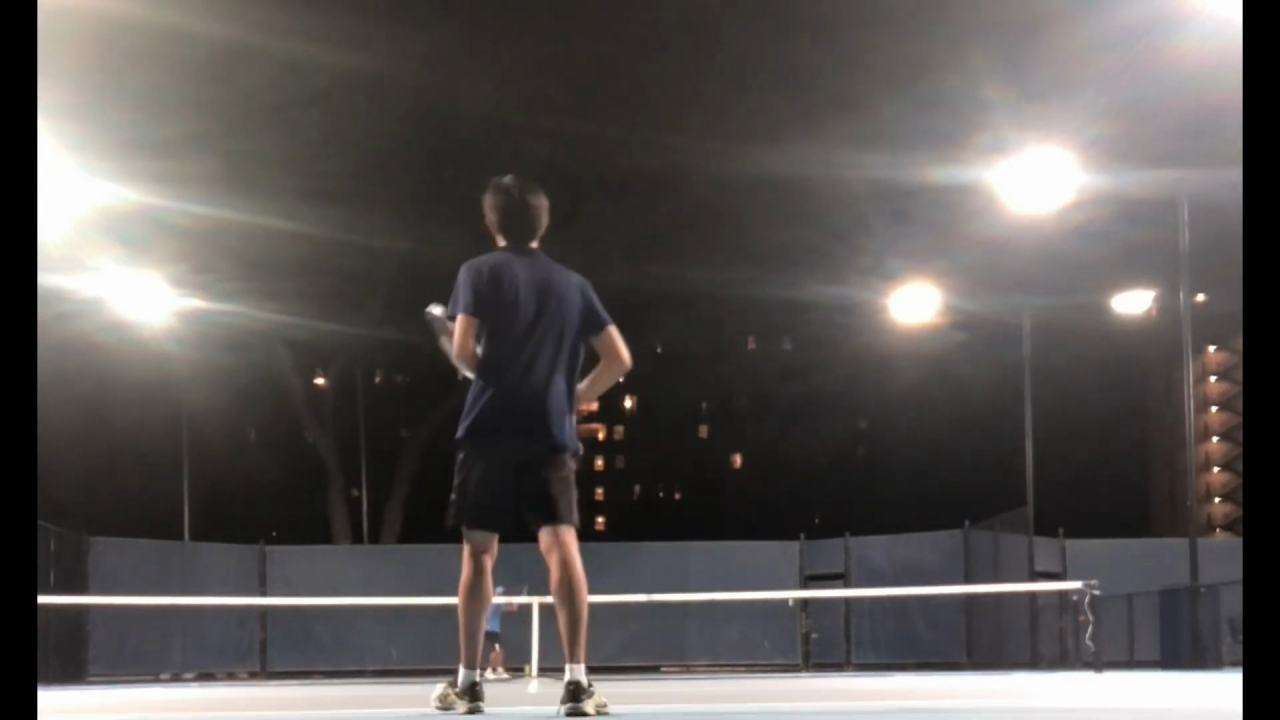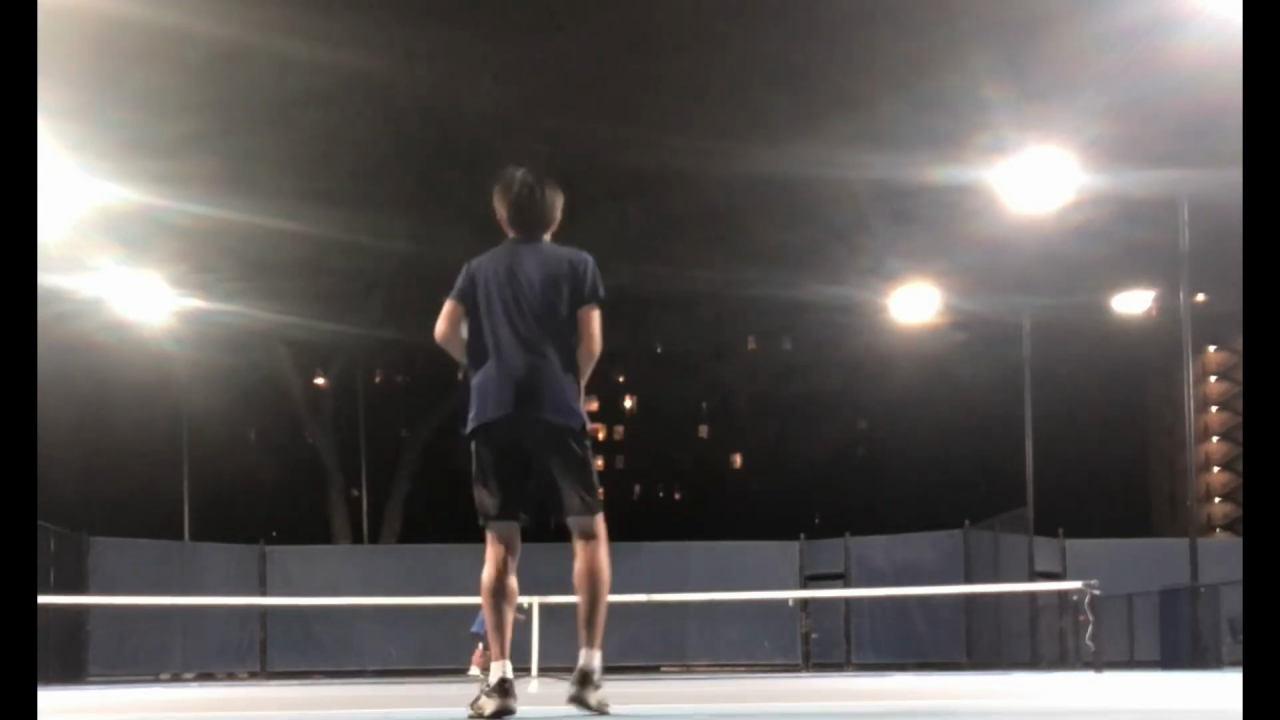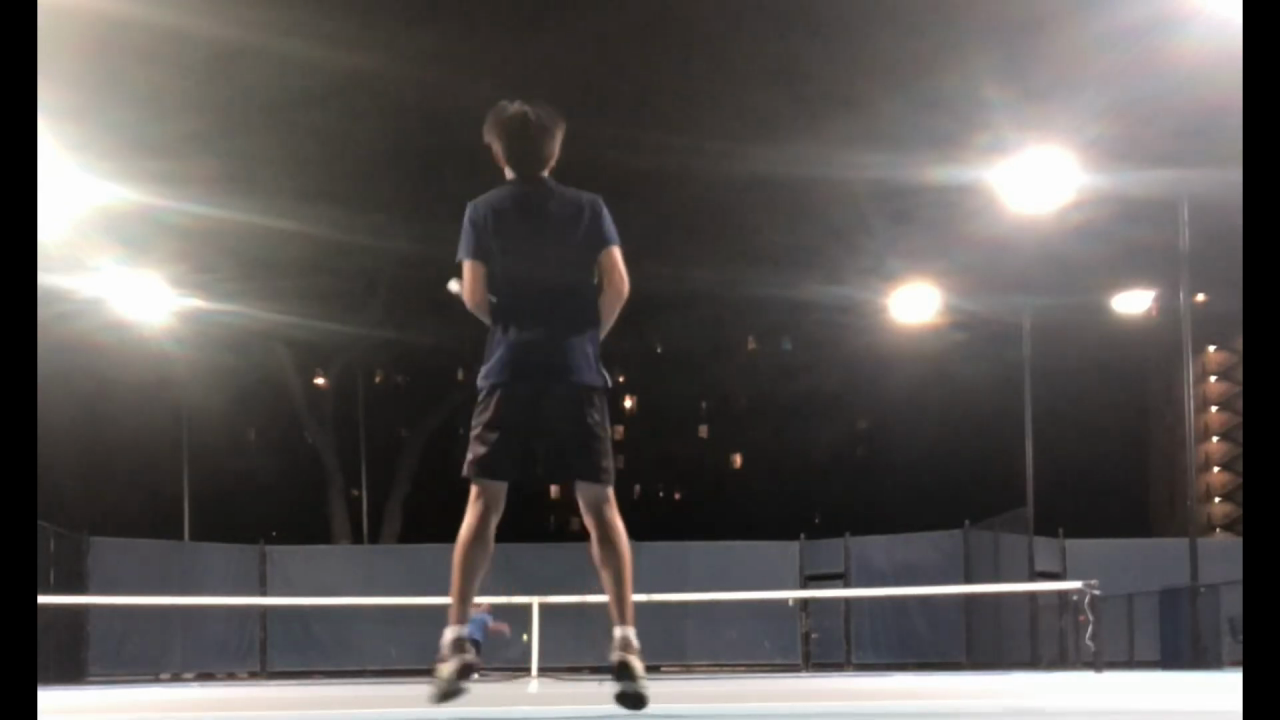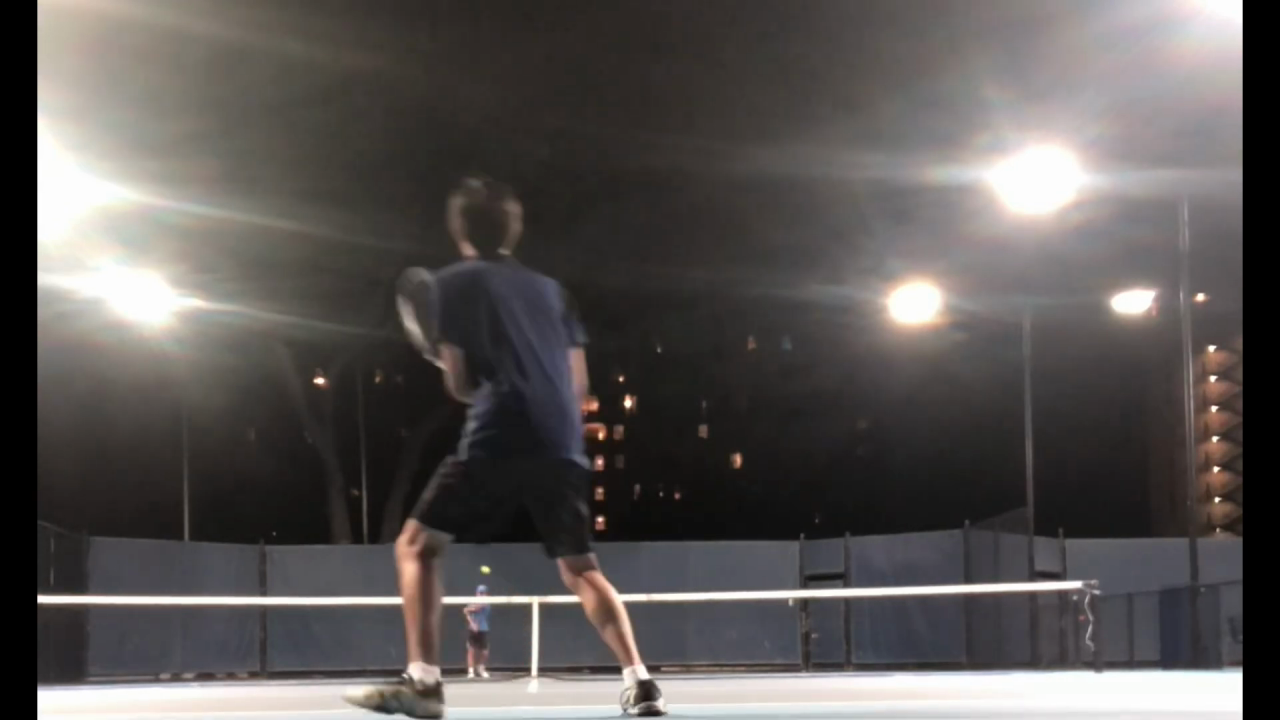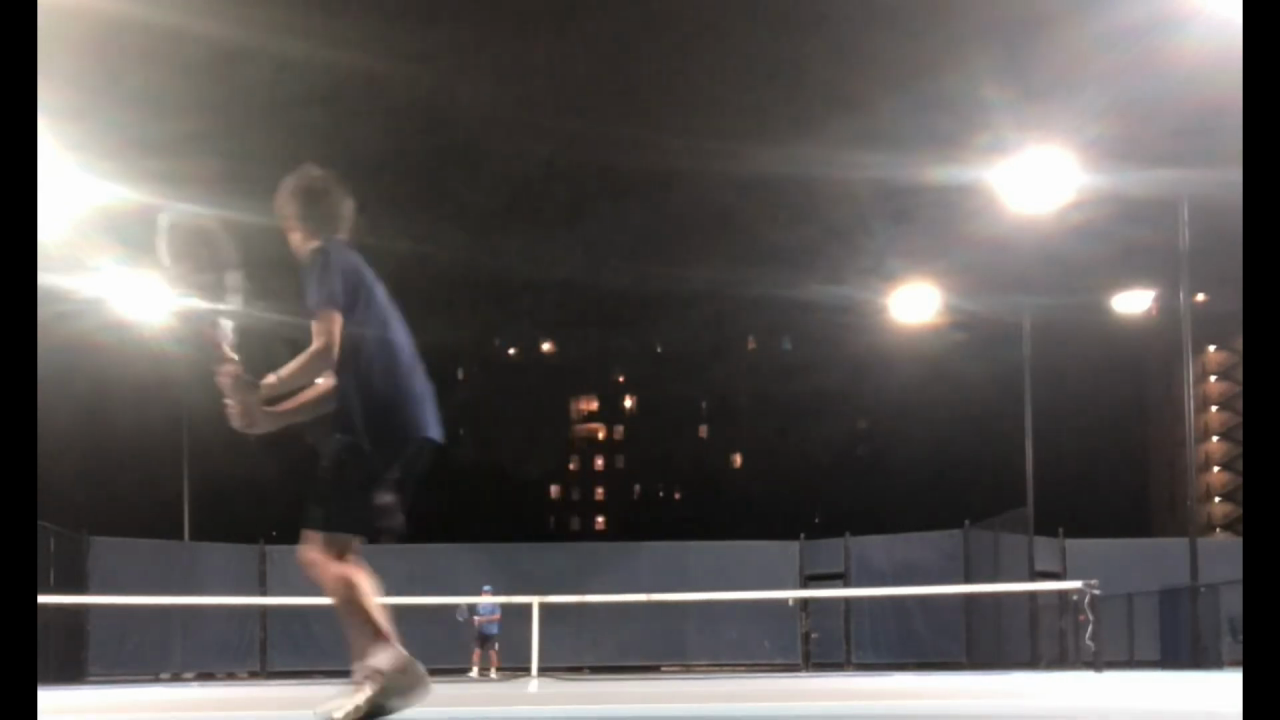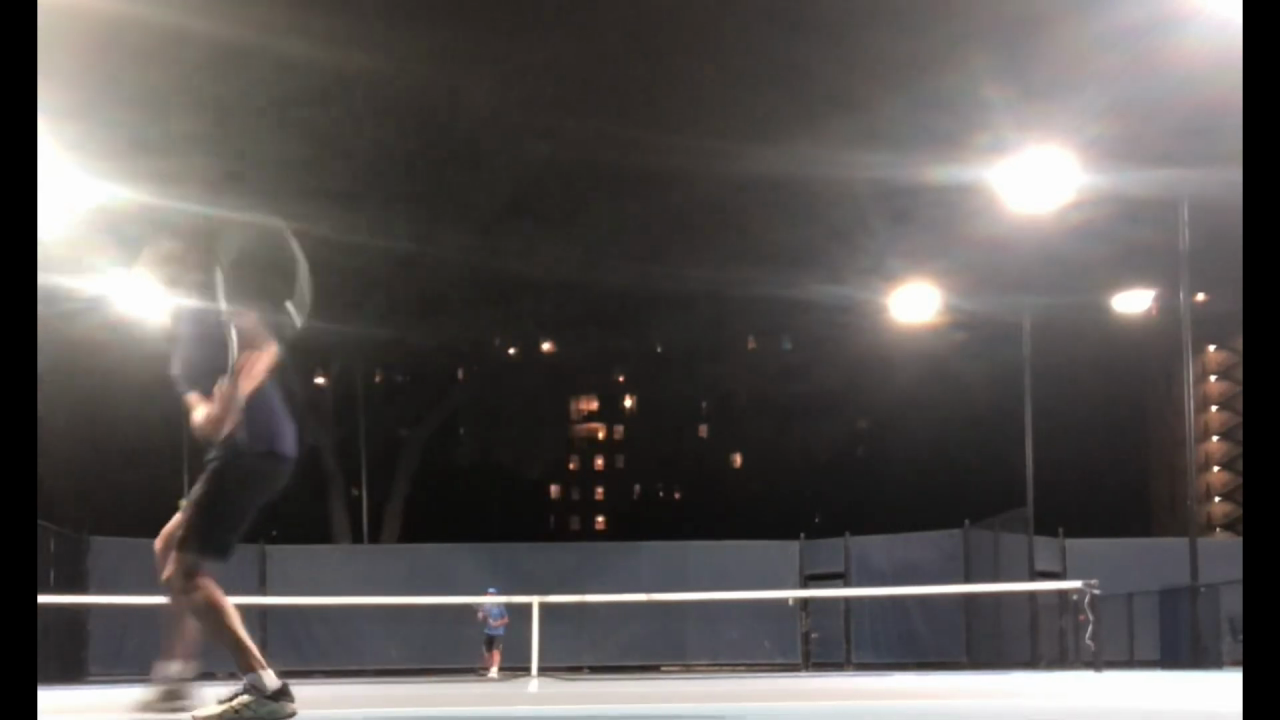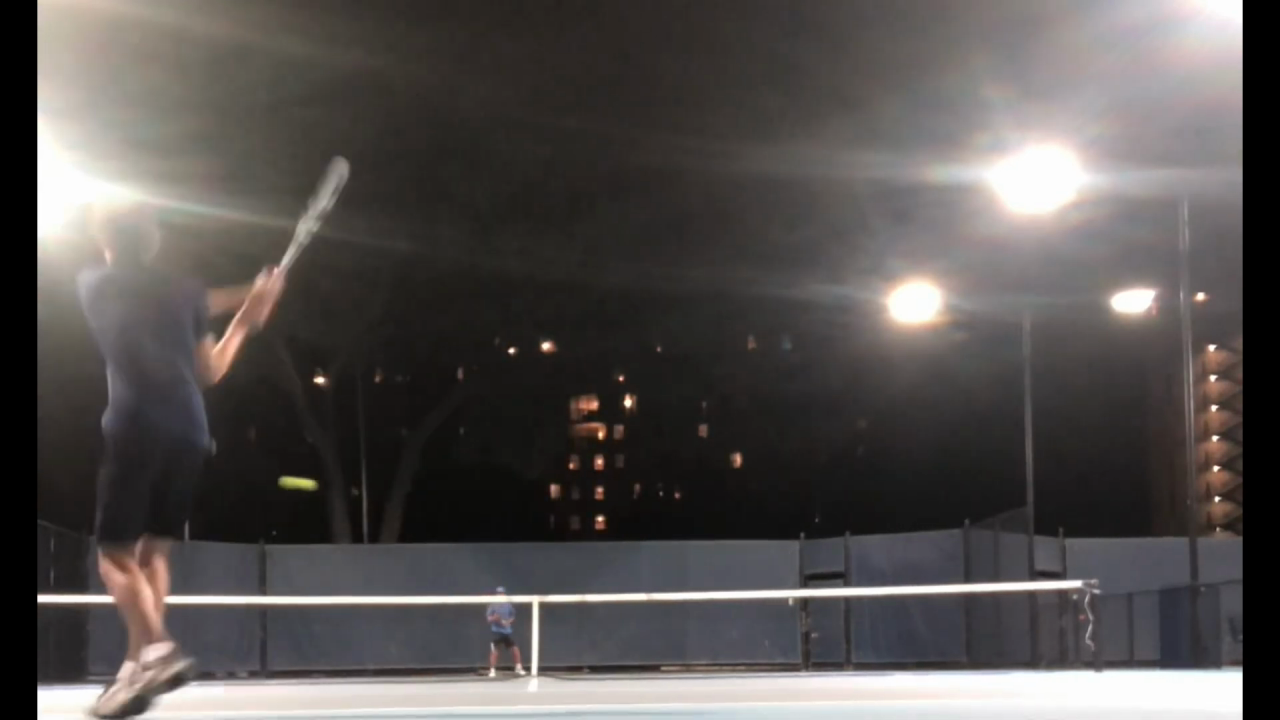
dt=0.4s
person 1, frame 1
left shoulder: (478, 271)
right shoulder: (574, 284)
left elbow: (462, 351)
right elbow: (620, 361)
left hip: (488, 429)
right hip: (550, 434)
left knee: (479, 552)
right knee: (561, 548)
person 1, frame 2
left shoulder: (478, 268)
right shoulder: (578, 263)
left elbow: (445, 334)
right elbow: (590, 343)
left hip: (493, 413)
right hip: (555, 412)
left knee: (502, 545)
right knee: (590, 534)
right ankle: (588, 669)
person 1, frame 3
left shoulder: (482, 211)
right shoulder: (589, 207)
left elbow: (474, 297)
right elbow: (617, 285)
left hip: (509, 371)
right hip: (576, 371)
left knee: (484, 504)
right knee: (600, 506)
left ankle: (456, 641)
right ankle: (625, 646)
person 1, frame 4
left shoulder: (450, 284)
right shoulder: (550, 289)
left elbow: (457, 381)
right elbow: (578, 381)
left hip: (494, 439)
right hip: (561, 446)
left knee: (416, 546)
right knee: (582, 570)
person 1, frame 5
left shoulder: (328, 260)
right shoulder: (349, 268)
left elbow: (327, 349)
left wrist: (261, 391)
right wrist: (269, 416)
left hip: (378, 425)
right hip: (405, 425)
left knee: (320, 552)
right knee: (339, 554)
left ankle: (390, 660)
right ankle: (385, 665)
person 1, frame 6
left shoulder: (196, 304)
right shoulder: (186, 336)
left elbow: (265, 346)
right elbow: (201, 409)
left wrist: (231, 396)
right wrist: (208, 412)
left hip: (254, 445)
right hip: (242, 449)
left knee: (184, 573)
right knee: (168, 544)
right ankle: (175, 673)
person 1, frame 7
left shoulder: (91, 284)
right shoulder: (181, 291)
right elbow: (209, 372)
left wrist: (240, 297)
right wrist: (246, 318)
left hip: (135, 431)
right hip: (188, 432)
left knee: (115, 558)
right knee: (153, 554)
left ankle: (158, 656)
right ankle: (137, 671)
